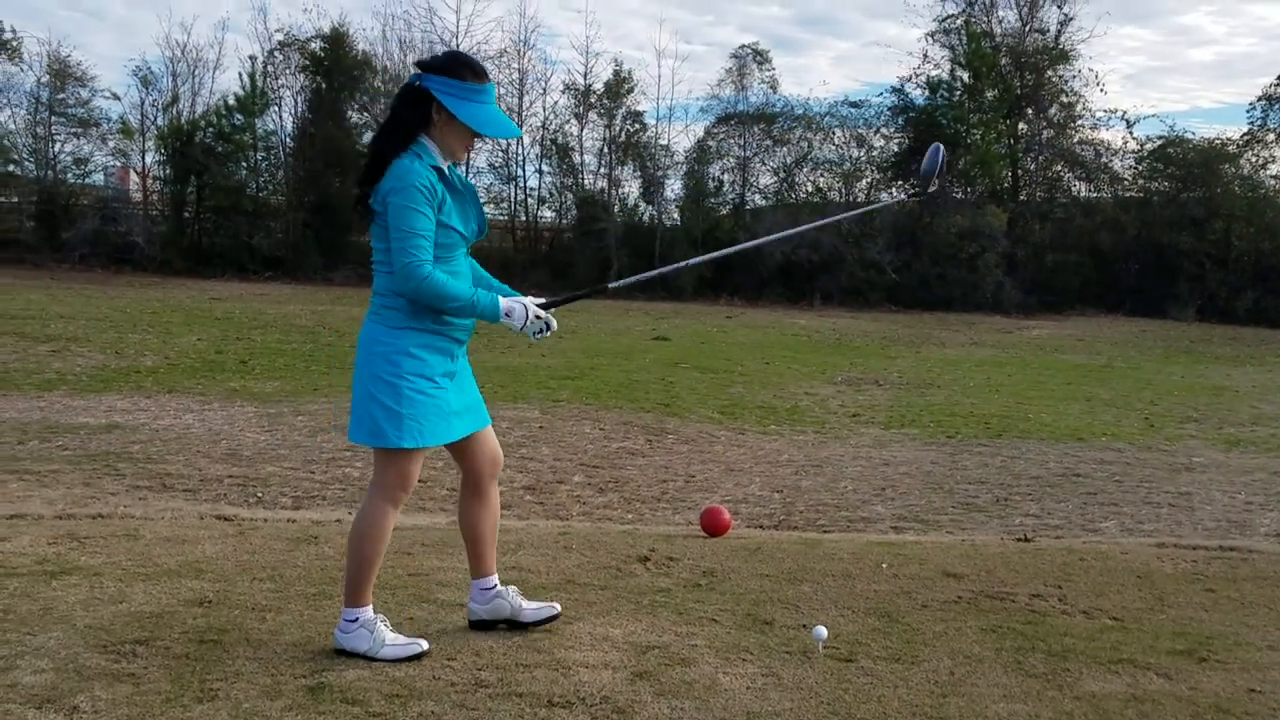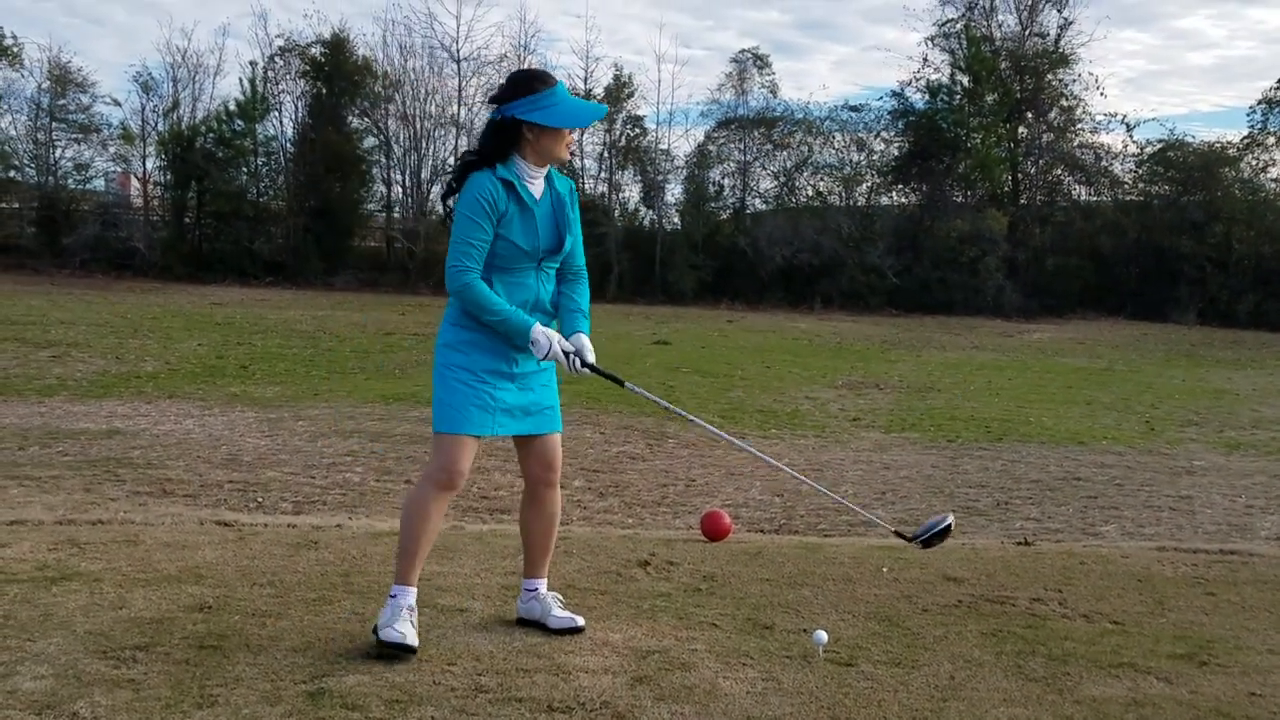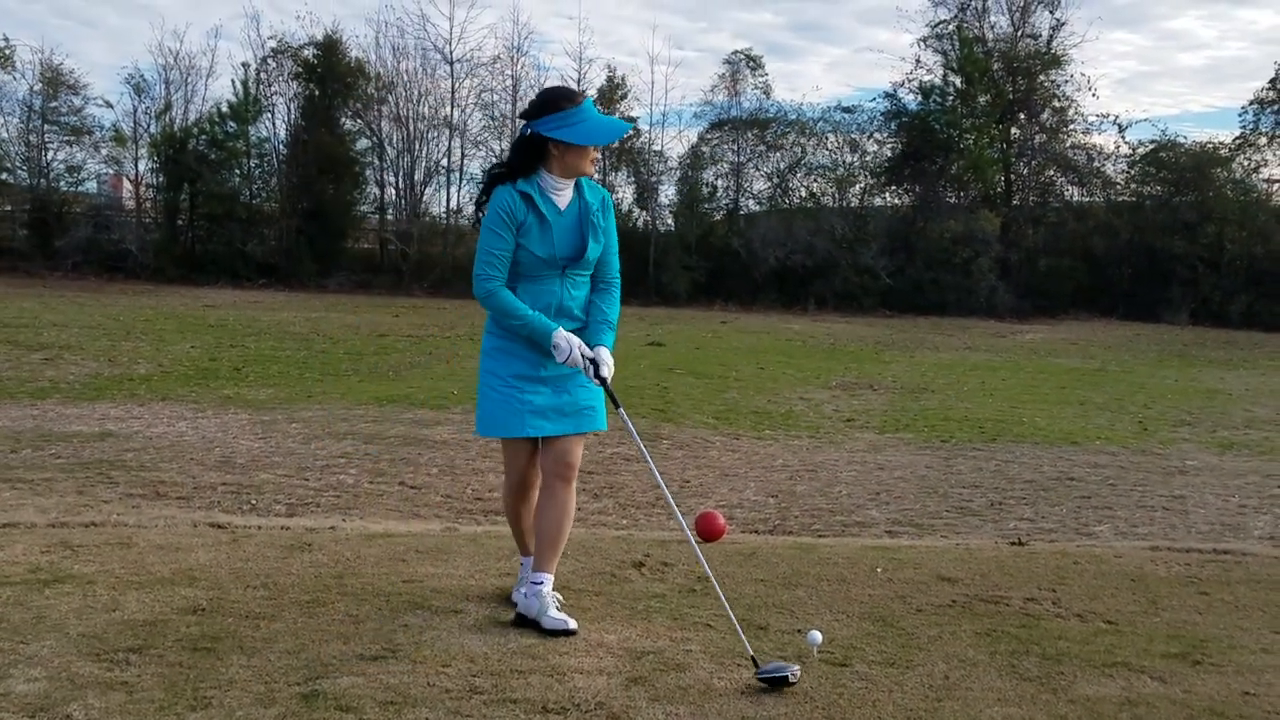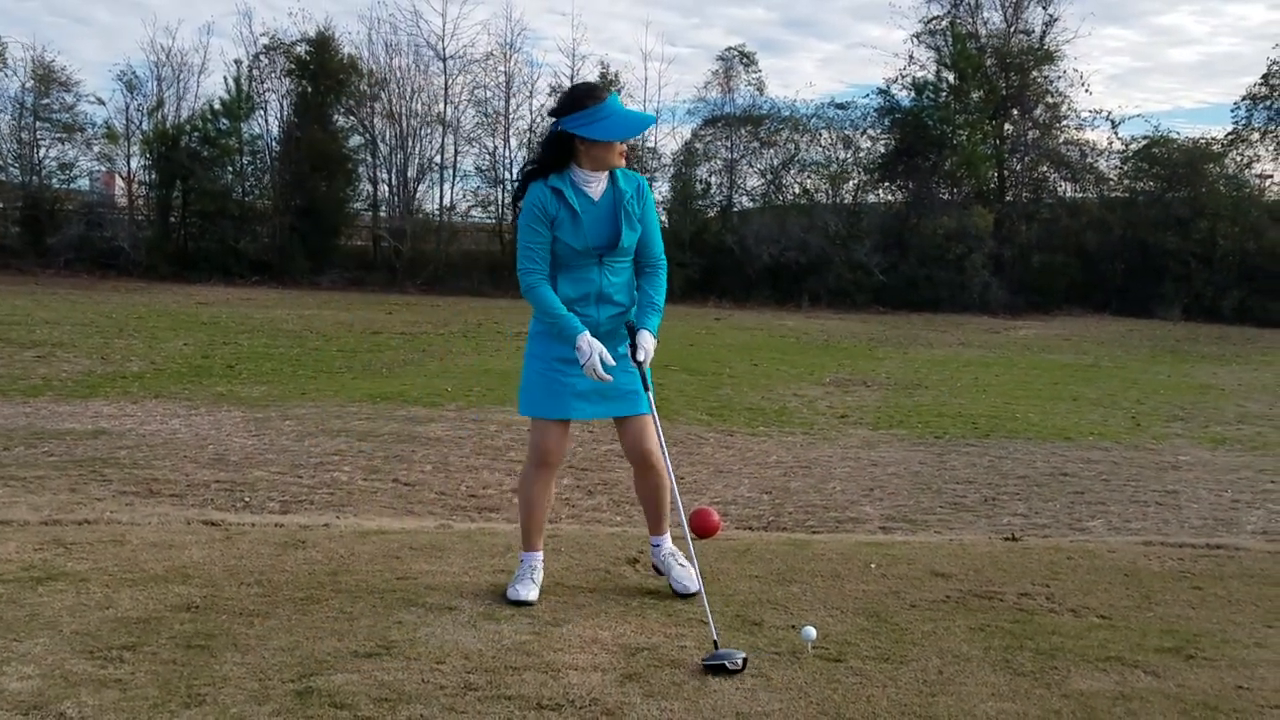
dt=0.4s
person 1, frame 1
left shoulder: (440, 175)
right shoulder: (411, 175)
right elbow: (415, 275)
left wrist: (512, 301)
right wrist: (498, 308)
left hip: (442, 352)
right hip: (405, 352)
left knee: (486, 465)
right knee: (394, 486)
left ankle: (488, 595)
right ankle: (355, 622)
person 1, frame 2
left shoulder: (562, 192)
right shoulder: (485, 188)
left elbow: (572, 273)
right elbow: (462, 280)
left wrist: (576, 330)
right wrist: (530, 328)
left hip: (530, 358)
right hip: (475, 351)
left knee: (545, 473)
right knee: (446, 474)
left ankle: (535, 594)
right ankle: (400, 602)
person 1, frame 3
left shoulder: (597, 202)
right shoulder: (510, 201)
left elbow: (607, 281)
right elbow: (487, 287)
left wrist: (601, 342)
right wrist: (550, 333)
left hip: (572, 358)
right hip: (514, 356)
left knee: (563, 470)
right knee: (521, 475)
left ankle: (537, 590)
right ankle: (529, 564)
person 1, frame 4
left shoulder: (633, 189)
right shoulder: (544, 195)
left elbow: (653, 265)
right elbow: (532, 278)
left wrist: (648, 327)
right wrist: (578, 336)
left hip: (620, 340)
right hip: (559, 342)
left knee: (646, 454)
right knee: (543, 455)
left ankle: (662, 547)
right ankle: (530, 564)
